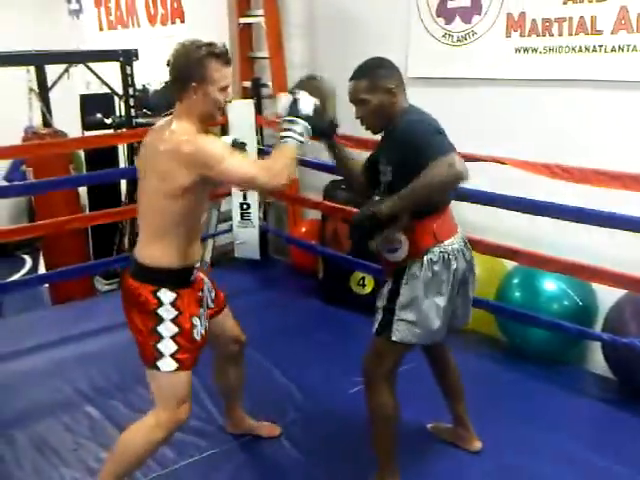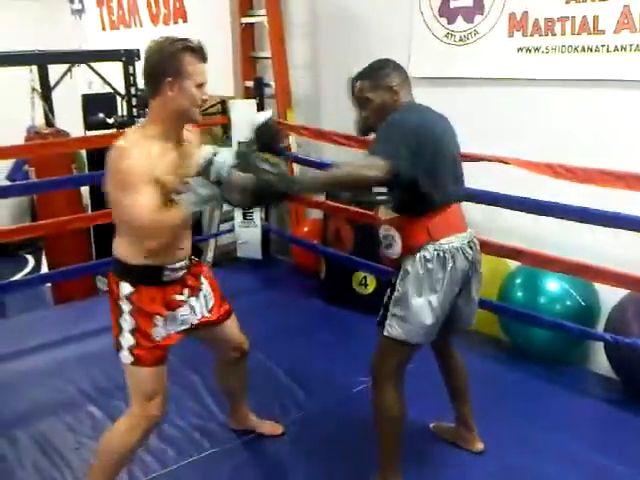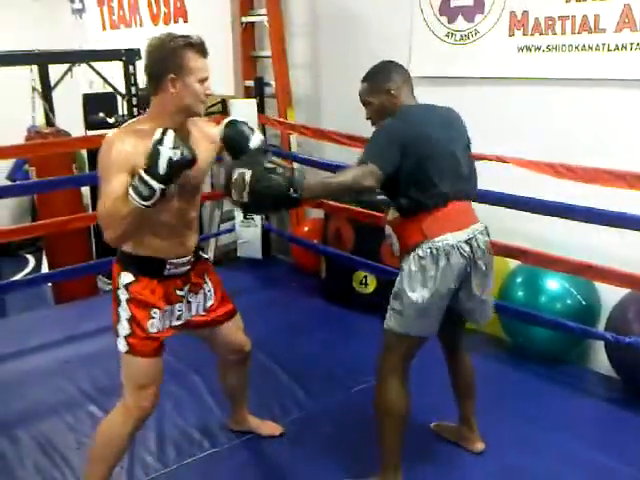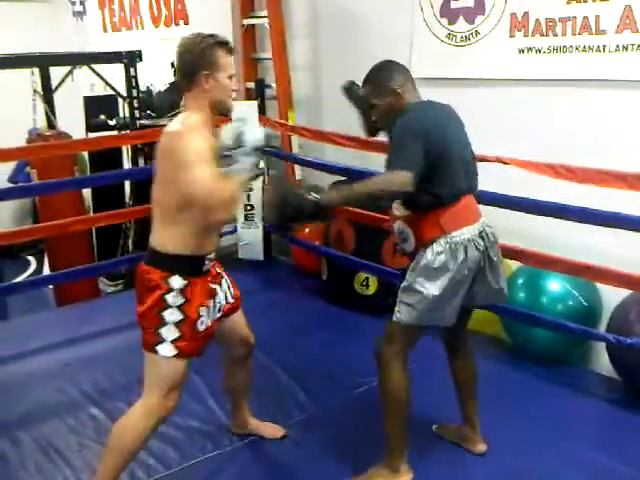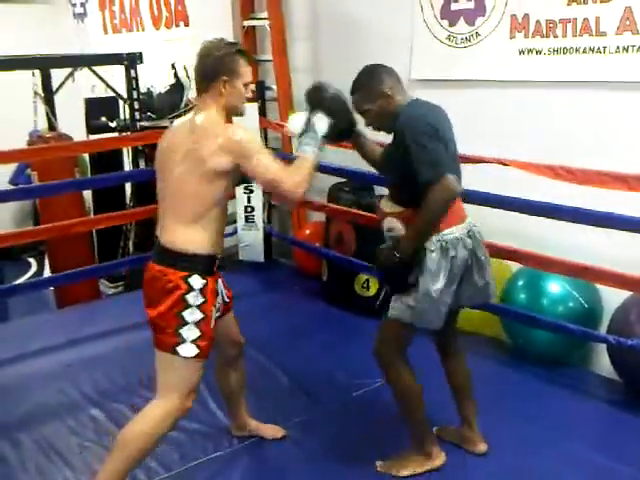
dt=0.2s
person 1, frame 1
left shoulder: (164, 131)
right shoulder: (190, 146)
right elbow: (274, 178)
left wrist: (223, 156)
right wrist: (296, 123)
left hip: (185, 276)
right hip: (161, 291)
left knee: (233, 342)
right knee: (171, 413)
left ankle: (236, 418)
person 1, frame 2
left shoulder: (190, 138)
right shoulder: (130, 152)
left elbow: (213, 185)
right elbow: (148, 239)
left wrist: (224, 176)
right wrist: (198, 188)
left hip: (185, 274)
right hip: (142, 286)
left knee: (235, 347)
right knee: (147, 410)
left ankle: (240, 416)
person 1, frame 3
left shoulder: (202, 131)
right shoulder: (121, 143)
right elbow: (111, 229)
left wrist: (242, 137)
right wrist: (153, 178)
left hip: (192, 269)
right hip: (143, 279)
left knee: (237, 348)
right knee: (139, 402)
left ankle: (240, 417)
person 1, frame 4
left shoulder: (197, 129)
right shoulder: (188, 138)
left elbow: (215, 196)
right elbow: (218, 210)
left wrist: (242, 157)
right wrist: (245, 160)
left hip: (202, 269)
right hip: (172, 279)
left knee: (242, 343)
right knee: (160, 400)
left ankle: (241, 419)
person 1, frame 5
left shoulder: (177, 130)
right shoulder: (229, 136)
right elbow: (291, 189)
right wrist: (311, 138)
left hip: (186, 269)
right hip: (184, 278)
left knee: (232, 347)
right knee: (175, 400)
left ankle: (241, 421)
person 2, frame 1
left shoulder: (413, 127)
right shoulder: (396, 133)
left elbow: (452, 170)
right elbow: (365, 184)
left wrist: (384, 210)
right wrist: (330, 139)
left hip: (425, 262)
right hip: (441, 254)
left knee: (377, 370)
right knee: (433, 343)
right ankle: (463, 430)
person 2, frame 2
left shoulder: (402, 124)
right shoulder: (433, 120)
left elbow: (373, 170)
left wrist: (294, 184)
right wrist: (375, 132)
left hip: (432, 256)
right hip: (459, 247)
left knee: (387, 369)
right knee: (441, 339)
right ankle: (466, 430)
person 2, frame 3
left shoulder: (397, 130)
right shoulder: (449, 117)
left elbow: (365, 175)
left wrist: (292, 189)
left hip: (434, 252)
right hip: (472, 240)
left knee: (392, 364)
right knee: (452, 338)
right ankle: (468, 430)
person 2, frame 4
left shoulder: (410, 125)
right shoulder: (443, 113)
left elbow: (399, 181)
left wrist: (320, 202)
right wrist: (377, 124)
left hip: (446, 249)
right hip: (476, 237)
left knee: (391, 350)
right knee: (454, 336)
right ankle: (471, 430)
person 2, frame 5
left shoulder: (412, 122)
right shoulder: (427, 112)
left elbow: (446, 186)
right elbow: (390, 164)
left wrist: (406, 246)
right wrist: (351, 131)
left hip: (435, 245)
right hip: (459, 238)
left knee: (389, 349)
right knee: (445, 336)
right ankle: (469, 431)
